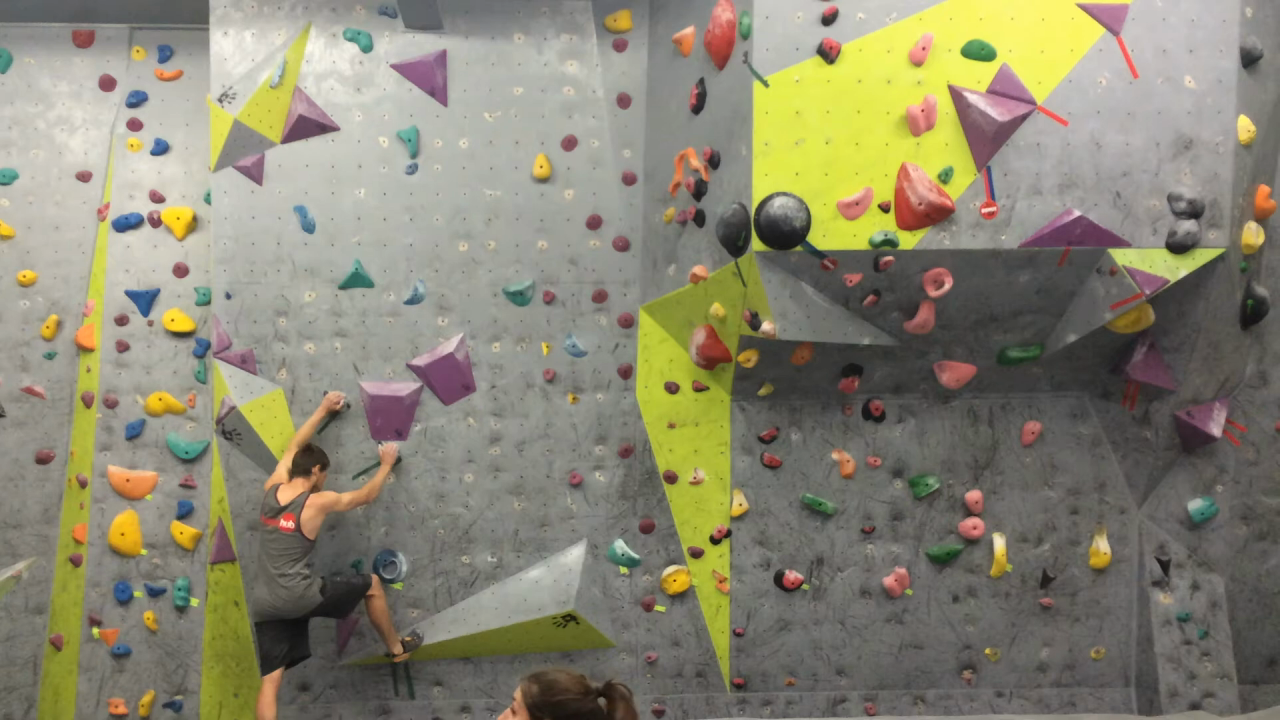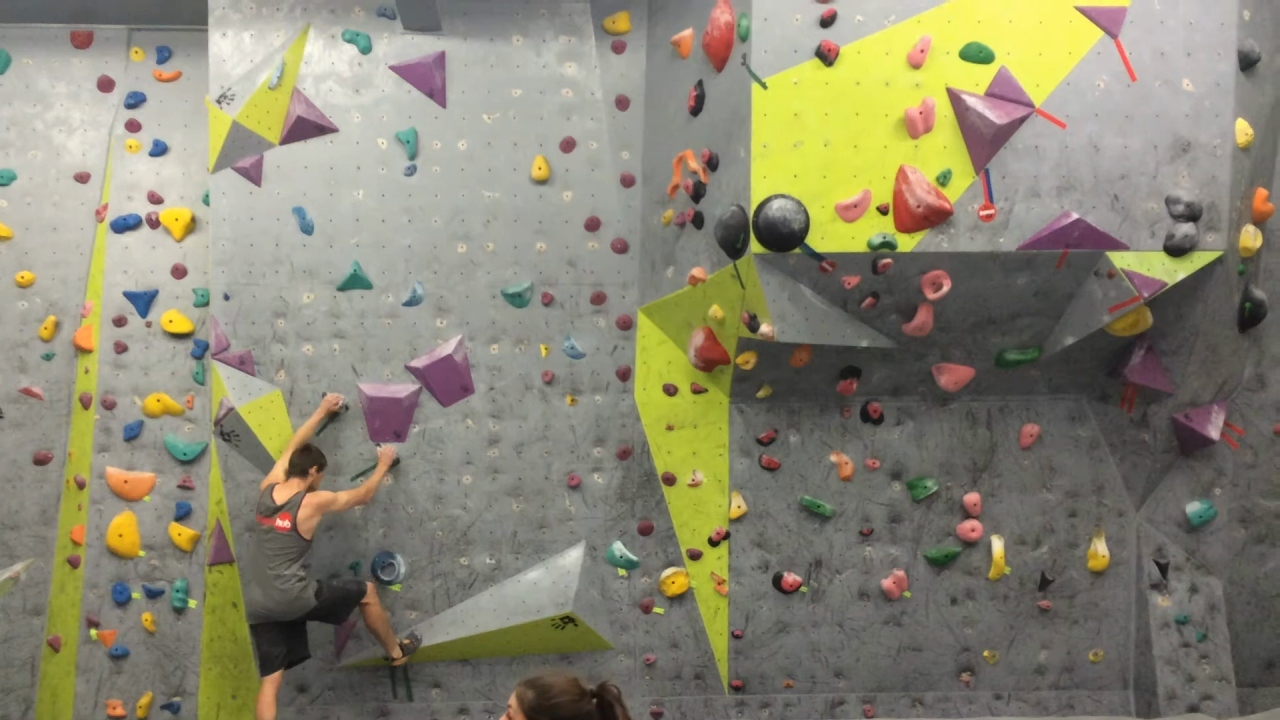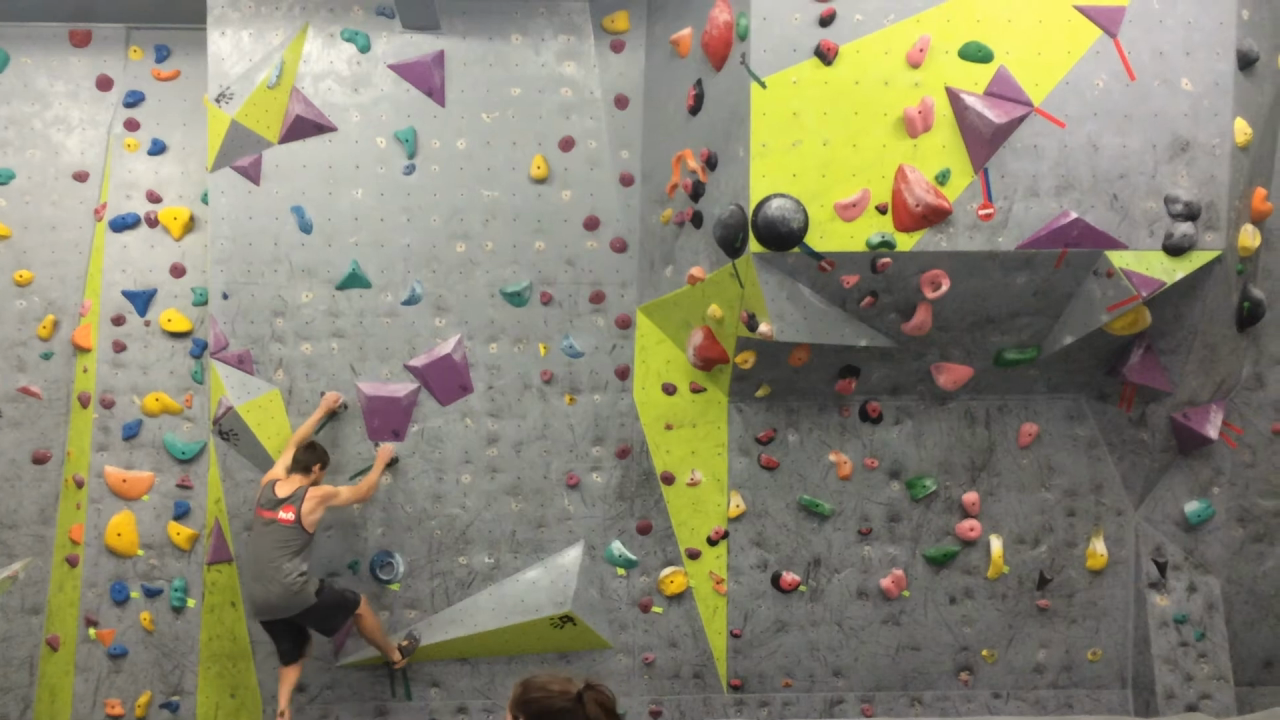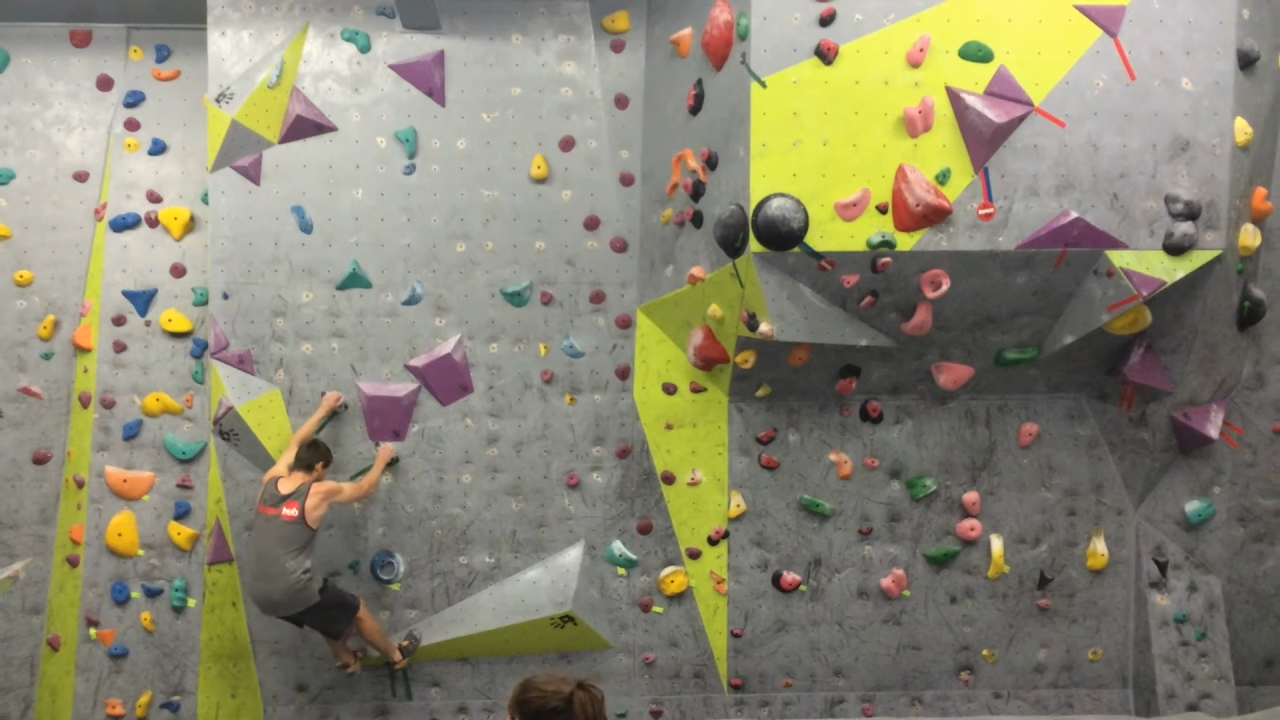
dt=0.3s
person 1, frame 1
left shoulder: (273, 488)
right shoulder: (318, 502)
left elbow: (294, 447)
right elbow: (366, 496)
left wrist: (323, 410)
right wrist: (387, 463)
left hip: (264, 603)
right hip: (299, 596)
left knee: (271, 679)
right knee: (372, 584)
right ankle: (396, 647)
person 1, frame 2
left shoulder: (268, 488)
right shoulder: (314, 503)
left elbow: (293, 448)
right elbow: (363, 495)
left wrist: (322, 412)
right wrist: (383, 464)
left hip: (257, 605)
right hip: (292, 598)
left knee: (270, 680)
right knee: (366, 592)
right ankle: (395, 651)
person 1, frame 3
left shoulder: (268, 483)
right shoulder: (317, 496)
left elbow: (293, 445)
right elbow: (363, 493)
left wrist: (322, 410)
right wrist: (381, 462)
left hip: (258, 599)
right hip: (292, 594)
left knee: (293, 657)
right knee: (359, 605)
right ankle: (394, 654)
person 1, frame 4
left shoulder: (271, 481)
right shoulder: (319, 492)
left elbow: (296, 444)
right elbow: (364, 489)
left wrist: (324, 410)
right wrist: (382, 460)
left hip: (260, 594)
right hip: (292, 592)
left knee: (328, 608)
right knee: (357, 610)
left ankle: (346, 658)
right ankle: (396, 655)
